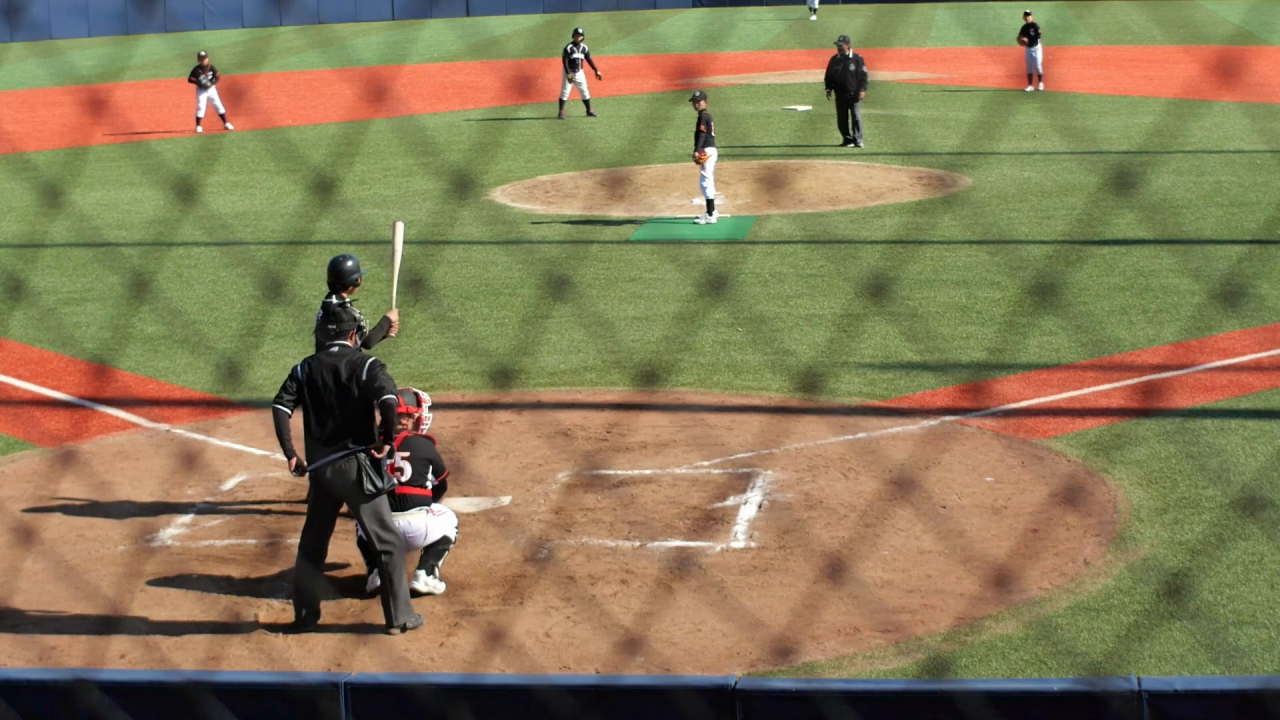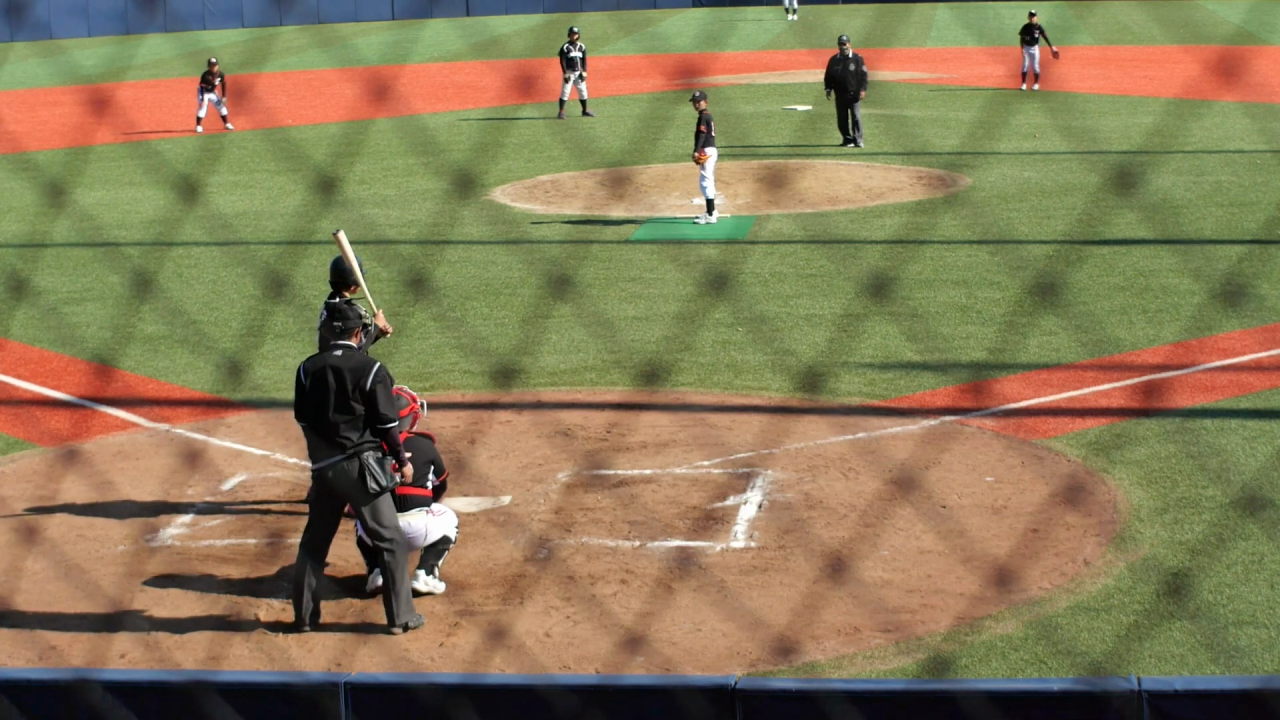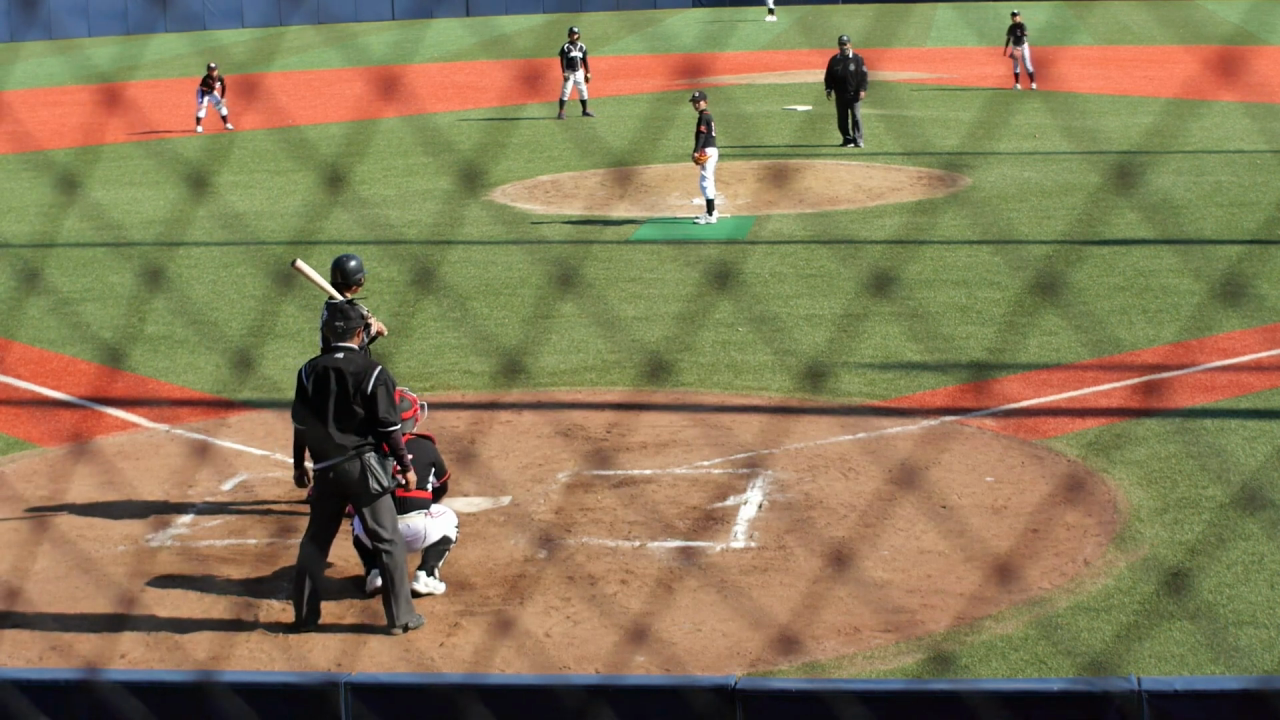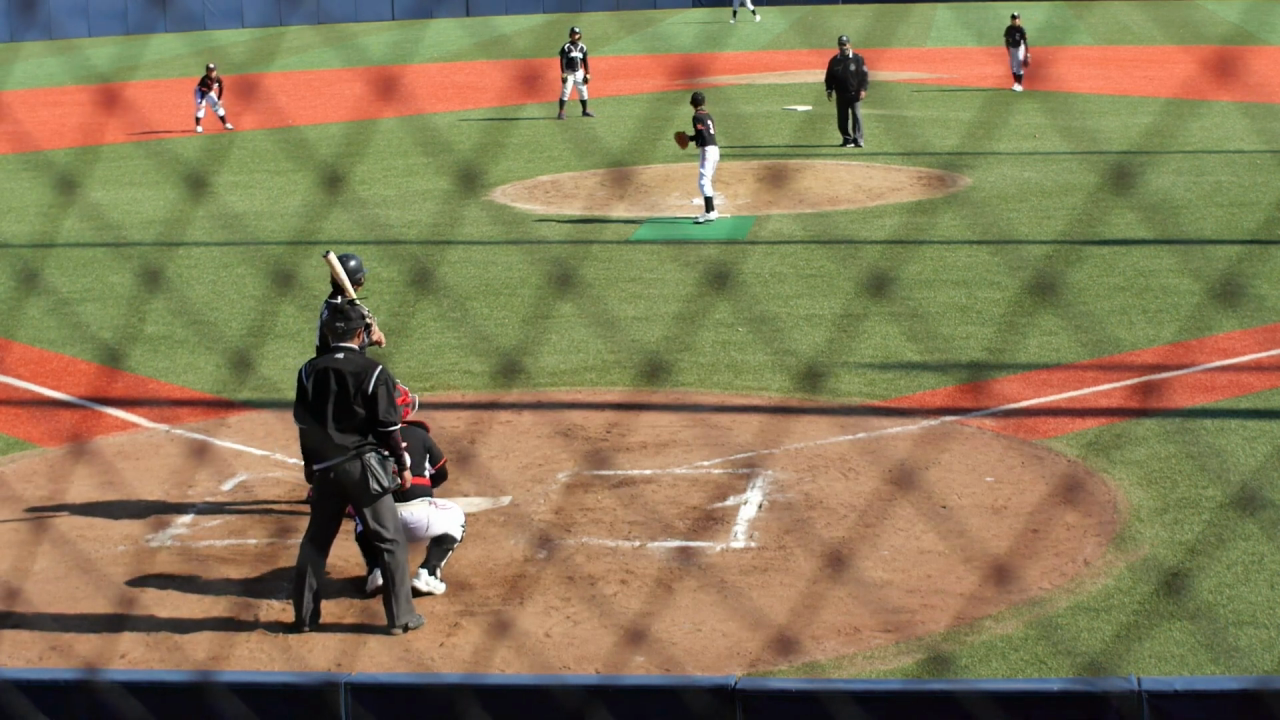
dt=0.7s
person 1, frame 1
left shoulder: (306, 368)
right shoulder: (366, 364)
left elbow: (280, 408)
right elbow: (389, 401)
left wrist: (291, 455)
right wrist: (386, 441)
left hip: (321, 468)
right hip: (359, 465)
left knee: (312, 543)
right knee: (386, 543)
left ankle: (304, 616)
right ankle: (399, 617)
person 1, frame 2
left shoulder: (308, 369)
right shoulder: (371, 369)
left elbow: (303, 421)
right elbow: (387, 425)
right wrist: (402, 460)
left hip: (323, 467)
right hip: (362, 465)
left knee: (313, 542)
right knee: (390, 541)
left ankle: (304, 616)
right ankle: (401, 617)
person 1, frame 3
left shoulder: (310, 370)
right shoulder: (373, 372)
left elbow: (301, 424)
right elbow: (388, 428)
left wrist: (299, 465)
right wrist: (406, 466)
left hip: (326, 469)
right hip: (365, 466)
left knee: (315, 541)
right knee: (388, 542)
left ankle: (305, 616)
right ankle: (400, 617)
person 1, frame 4
left shoulder: (310, 371)
right shoulder: (373, 371)
left elbow: (304, 425)
right elbow: (388, 428)
left wrist: (310, 465)
right wrist: (403, 466)
left hip: (326, 468)
right hip: (364, 467)
left knee: (315, 541)
right knee: (390, 542)
left ankle: (305, 616)
right ankle: (401, 617)
person 2, frame 1
right shoulder: (424, 445)
right elbow: (441, 487)
right hip: (416, 528)
right knee: (447, 519)
left ankle: (377, 571)
right ankle: (425, 574)
person 2, frame 2
right shoulder: (424, 444)
right elbow: (440, 487)
right hip: (417, 529)
left knee: (363, 522)
right knee: (448, 518)
left ankle: (377, 572)
right ankle: (425, 574)
person 2, frame 3
right shoulder: (426, 447)
right elbow: (441, 488)
right hip: (416, 531)
left knee: (359, 522)
right knee: (448, 518)
left ankle: (375, 572)
right ankle: (426, 575)
person 2, frame 4
right shoulder: (418, 434)
right elbow: (441, 475)
right hip: (419, 517)
right knee: (454, 518)
left ankle: (377, 570)
right ankle: (427, 575)
